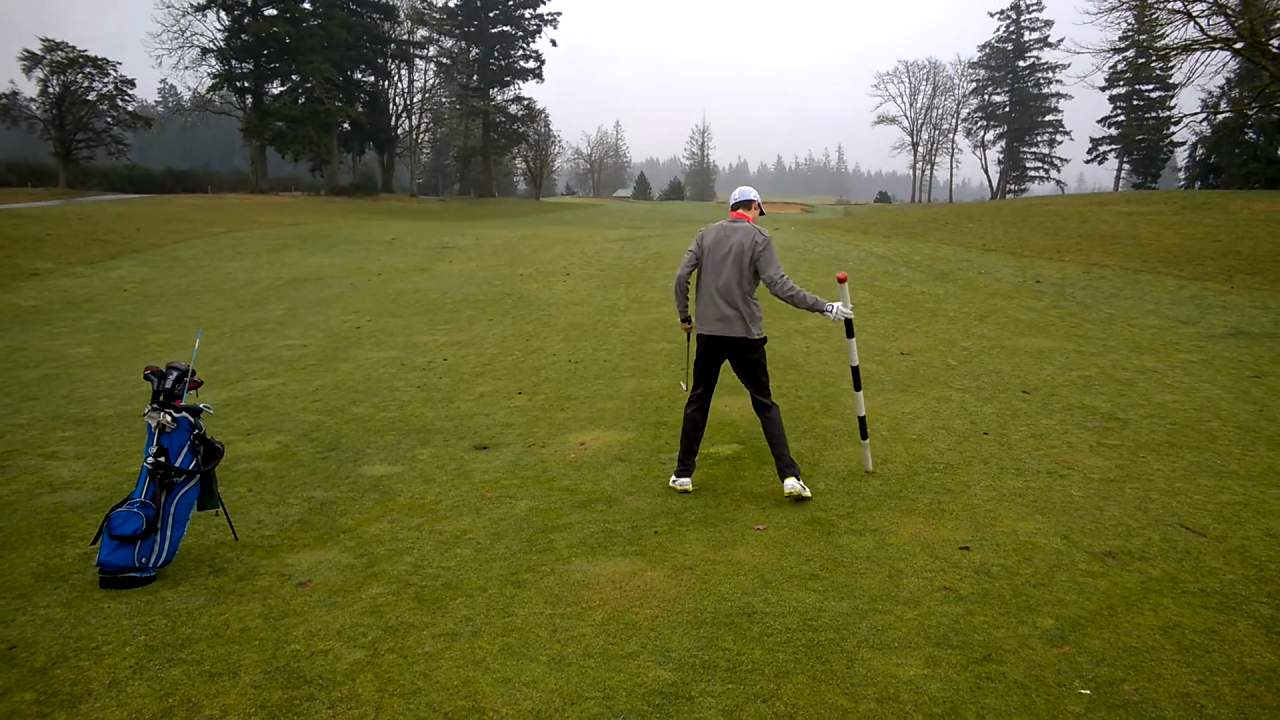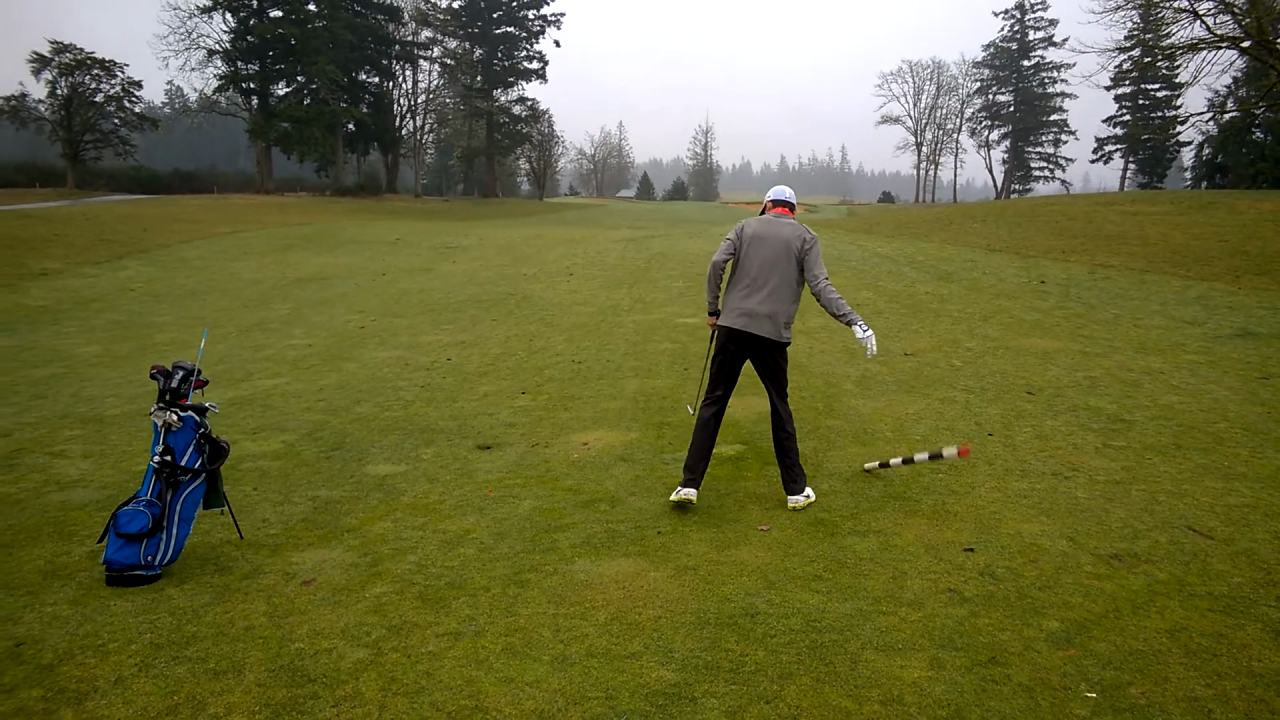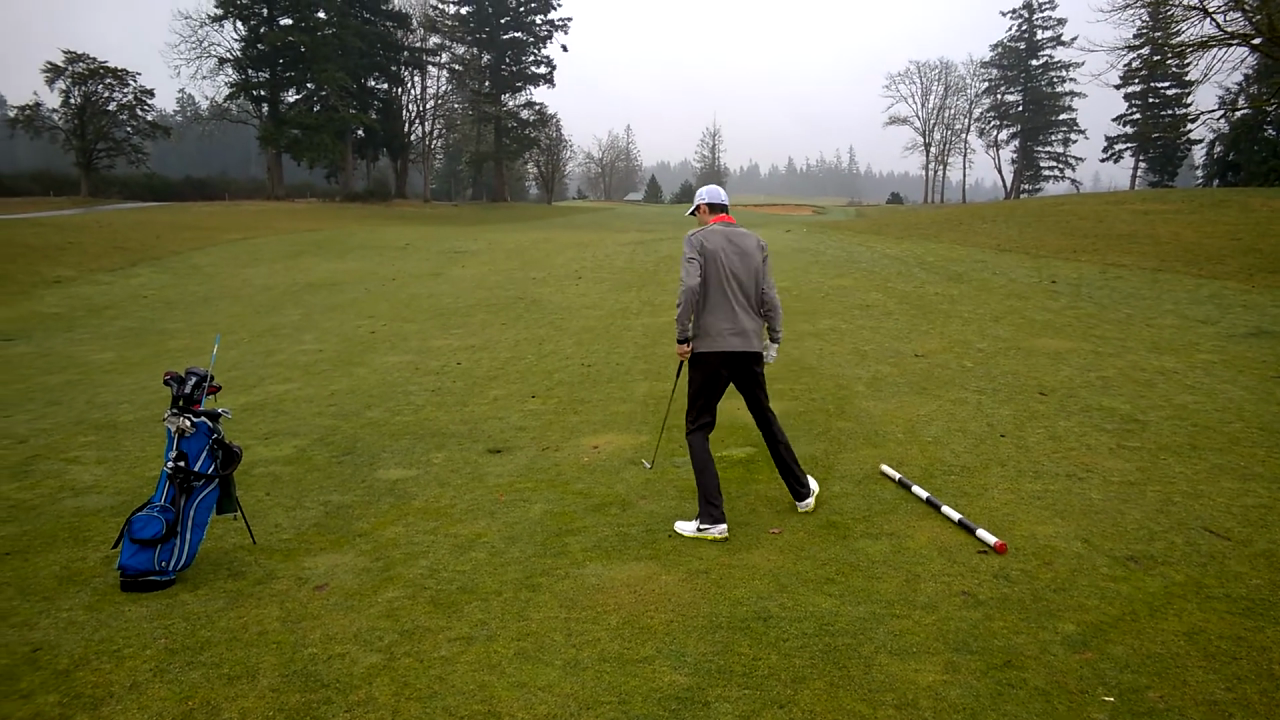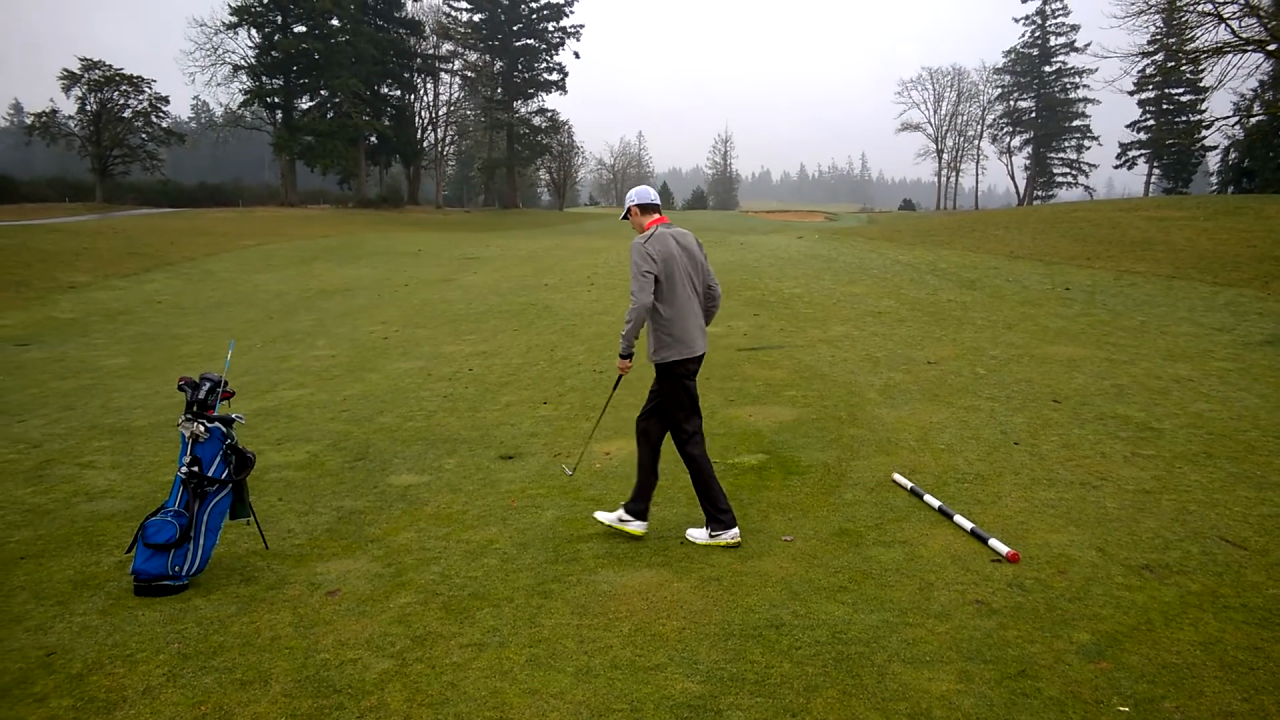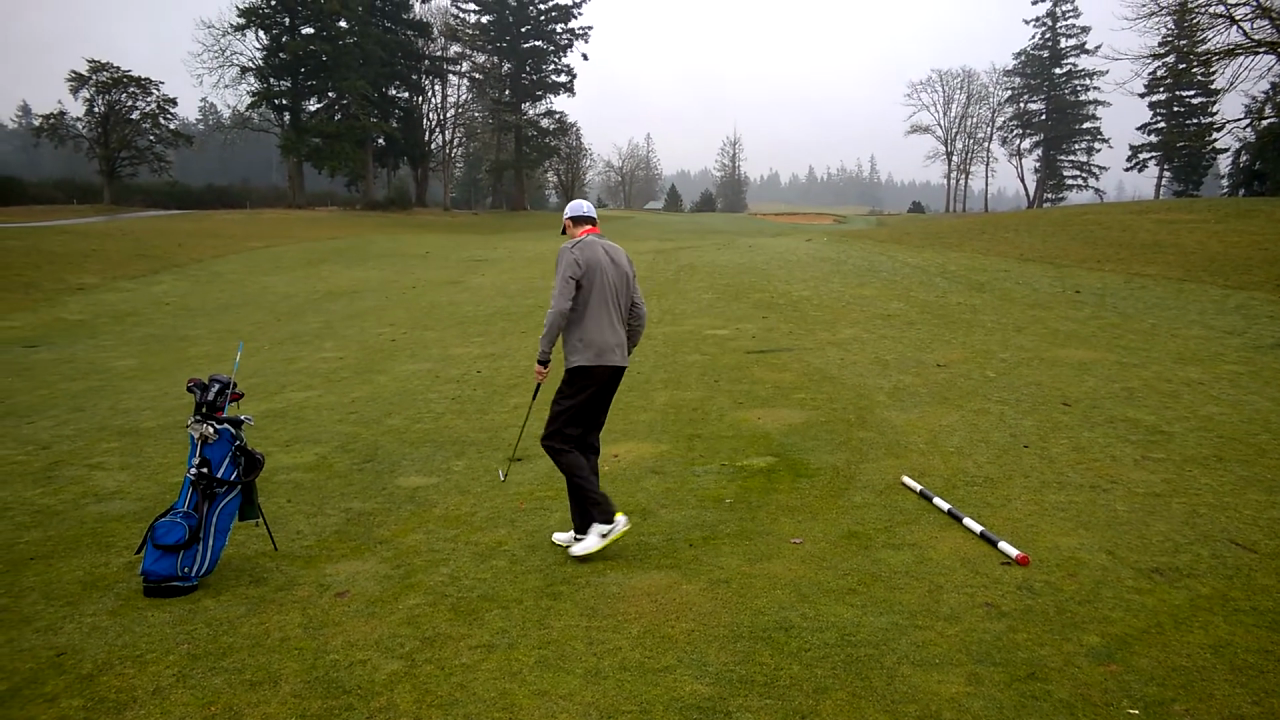
dt=0.4s
person 1, frame 1
left shoulder: (706, 233)
right shoulder: (759, 237)
left elbow: (682, 276)
right elbow: (780, 285)
left wrist: (684, 315)
right wrist: (824, 307)
left hip: (708, 331)
right hip: (744, 333)
left knee: (698, 399)
right knee: (764, 403)
left ankle: (683, 473)
right ankle: (789, 476)
person 1, frame 2
left shoulder: (746, 226)
right shoulder: (805, 237)
left elbow: (718, 262)
right elbow: (821, 287)
left wrist: (714, 310)
right wrist: (857, 323)
left hip: (734, 327)
right hip: (772, 334)
left knee: (713, 403)
right knee: (780, 407)
left ankle: (689, 484)
right ankle: (795, 489)
person 1, frame 3
left shoulder: (697, 239)
right shoulder: (755, 242)
left elbow: (689, 287)
right elbow: (768, 297)
left wrist: (683, 336)
right wrist: (774, 339)
left hip: (710, 349)
right hip: (749, 347)
left knee: (698, 429)
right knee: (765, 418)
left ankle: (712, 519)
right ankle: (801, 492)
person 1, frame 4
left shoulder: (644, 244)
right shoulder: (690, 239)
left elbow: (641, 303)
right elbow: (713, 293)
left wrist: (625, 350)
left hip: (672, 354)
right hip: (693, 349)
left knee: (688, 438)
right knee: (650, 424)
left ankle: (723, 525)
right ankle: (636, 513)
person 1, frame 5
left shoulder: (572, 250)
right shoulder: (620, 254)
left elbow: (560, 308)
right elbow: (638, 313)
left wrist: (543, 356)
left hip: (588, 362)
right hip: (614, 362)
left knee: (557, 439)
right knee: (584, 442)
left ankle: (605, 517)
right ankle: (585, 529)
